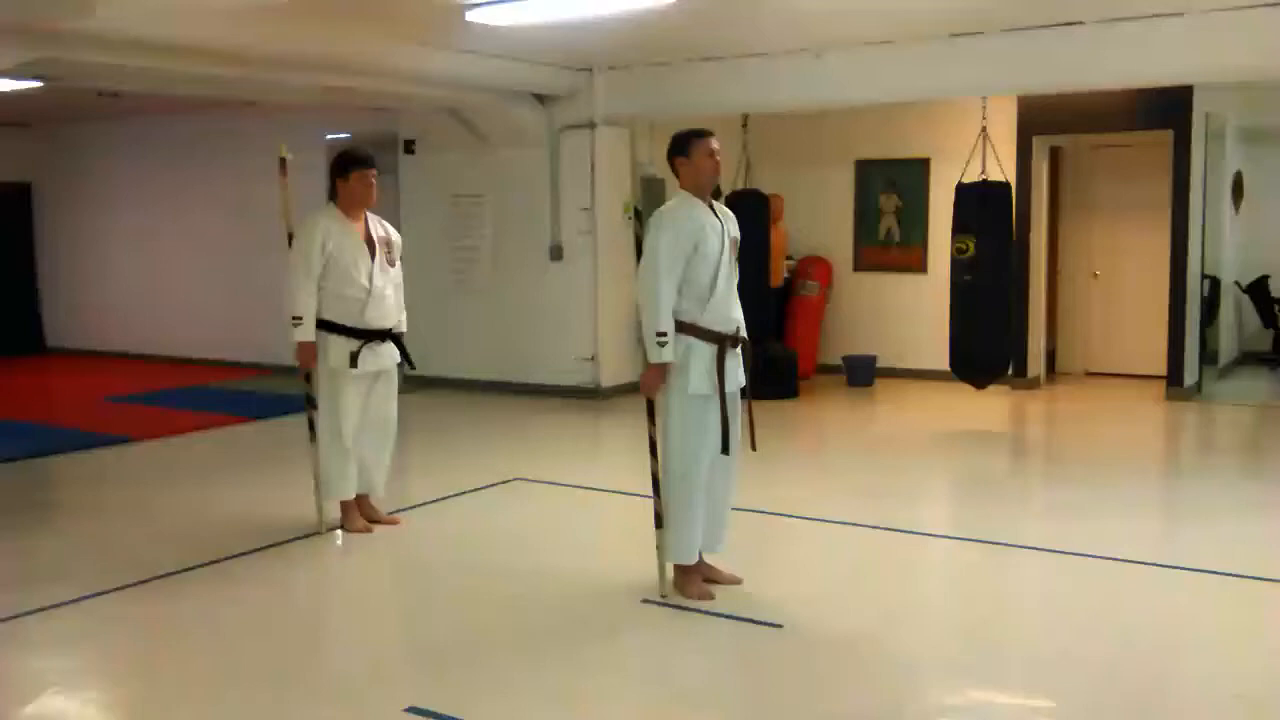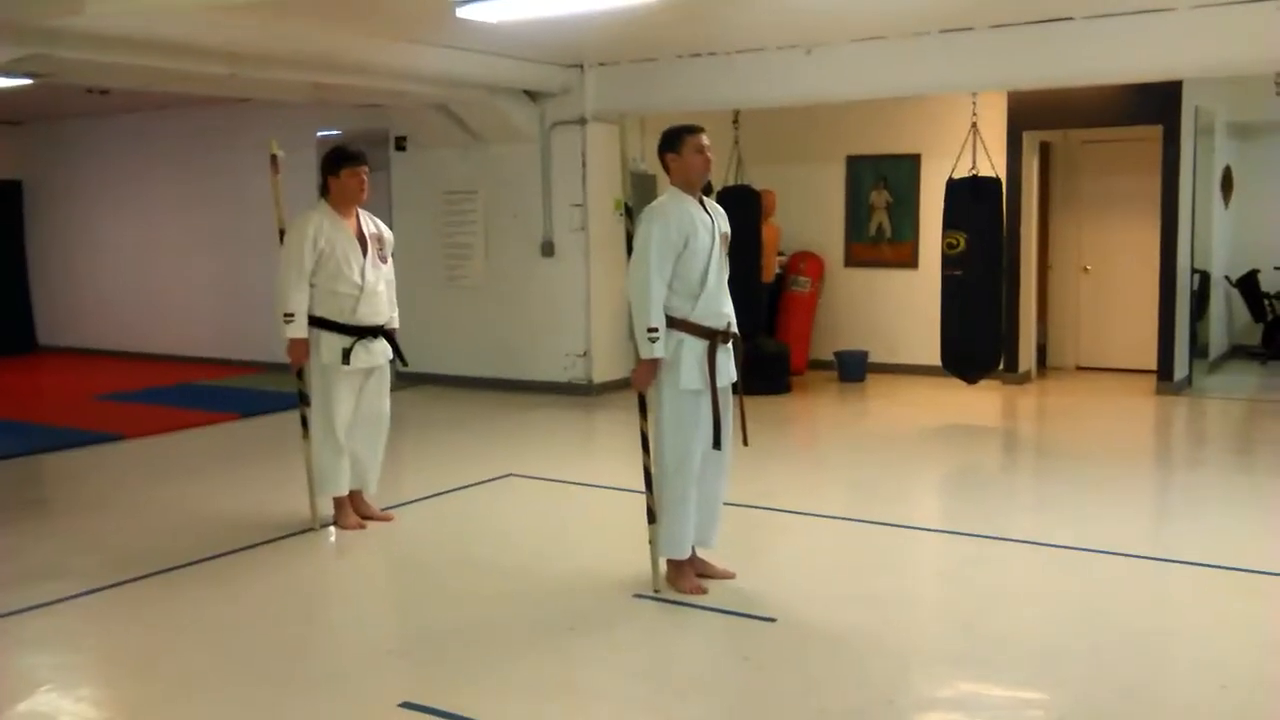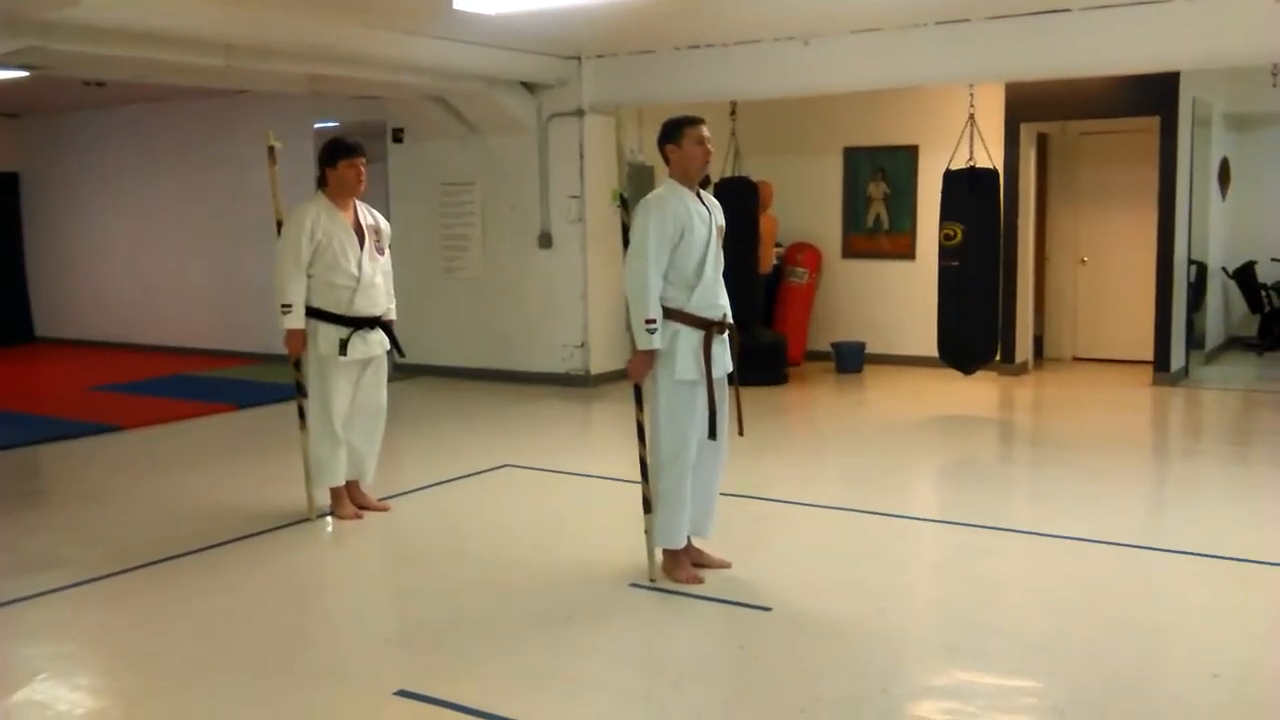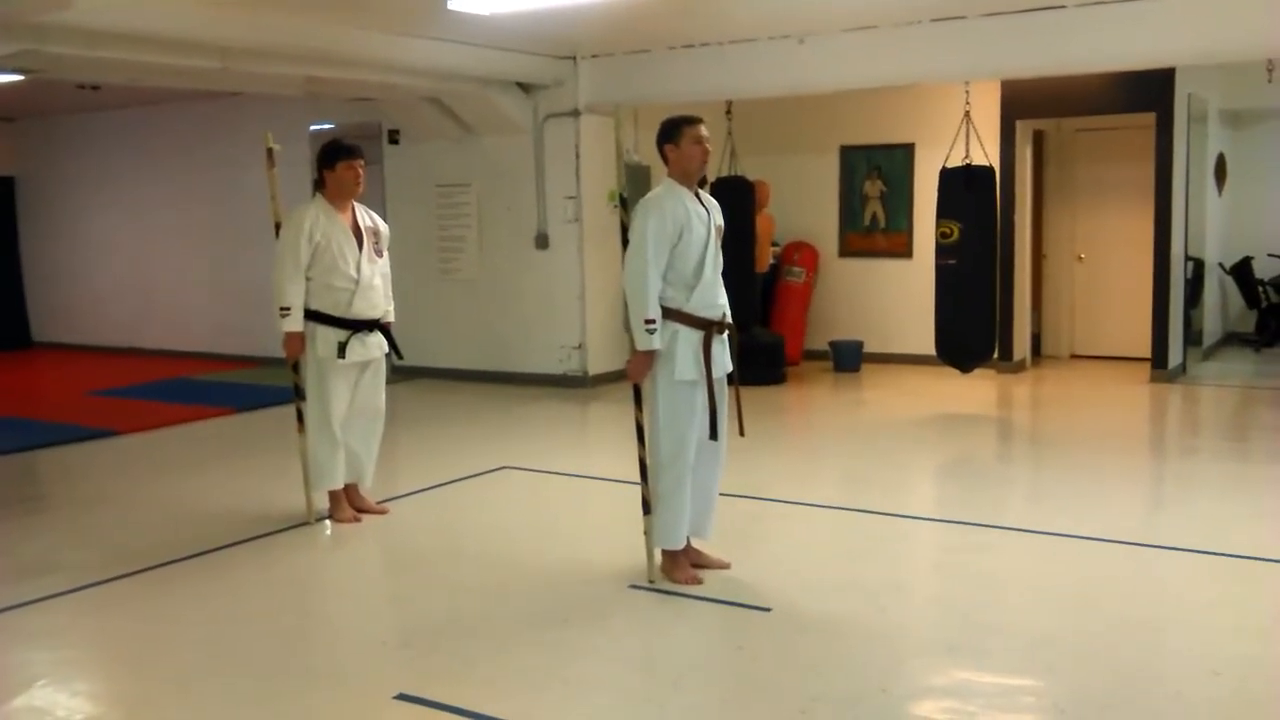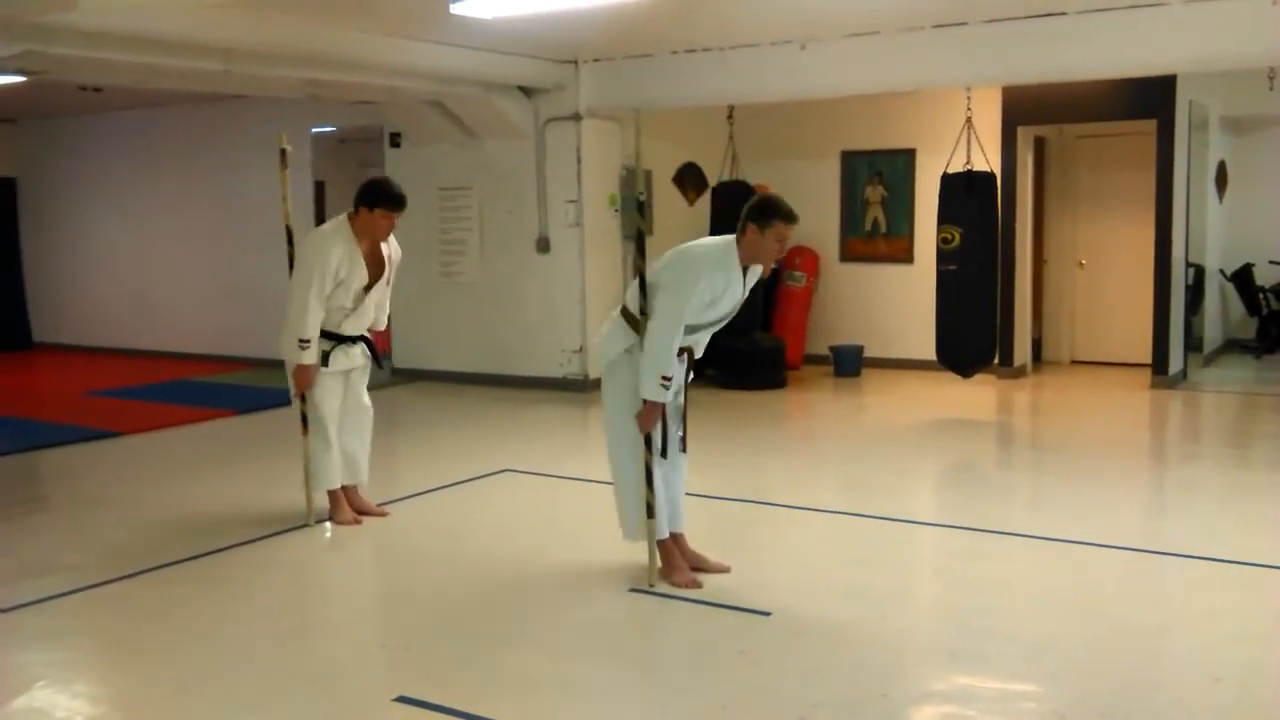
dt=1s
person 1, frame 1
left shoulder: (726, 218)
right shoulder: (672, 219)
right elbow: (655, 291)
left wrist: (738, 343)
right wrist: (657, 360)
left hip: (724, 355)
right hip: (689, 356)
left knee: (719, 458)
right knee: (688, 461)
left ankle: (701, 557)
right ankle: (683, 566)
person 1, frame 2
left shoulder: (716, 214)
right shoulder: (662, 215)
right elbow: (646, 287)
left wrist: (729, 338)
right wrist: (648, 356)
left hip: (714, 350)
right hip: (681, 351)
left knee: (711, 455)
right knee: (680, 457)
left ankle: (693, 552)
right ankle: (676, 561)
person 1, frame 3
left shoulder: (712, 206)
right shoulder: (659, 207)
right elbow: (643, 279)
left wrist: (724, 330)
right wrist: (645, 347)
left hip: (710, 342)
right hip: (677, 342)
left knee: (708, 445)
right knee: (676, 448)
left ankle: (688, 541)
right ankle: (672, 551)
person 1, frame 4
left shoulder: (711, 206)
right shoulder: (658, 207)
right elbow: (641, 280)
right wrist: (644, 348)
left hip: (710, 341)
right hip: (676, 343)
left knee: (707, 446)
right knee: (675, 448)
left ankle: (687, 542)
right ankle: (671, 552)
person 1, frame 5
left shoulder: (752, 268)
right shoulder: (700, 264)
right elbow: (662, 333)
left wrist: (685, 364)
right wrist: (653, 399)
left hip: (671, 351)
right hip: (632, 347)
left knee: (670, 447)
right knee: (639, 448)
left ankle: (679, 545)
right ankle: (668, 555)
person 2, frame 1
left shoulder: (386, 233)
right shoulder: (319, 229)
right elbow: (303, 286)
left wrist: (399, 333)
right wrist: (304, 339)
left hip: (381, 346)
right hip: (340, 345)
left knee: (379, 424)
right knee: (340, 426)
left ankle: (366, 500)
right ankle: (347, 507)
person 2, frame 2
left shoulder: (378, 229)
right shoulder: (311, 226)
right elbow: (294, 283)
left wrist: (391, 328)
right wrist: (297, 335)
left hip: (374, 342)
right hip: (333, 342)
left knee: (372, 421)
right knee: (333, 422)
left ankle: (360, 497)
right ankle: (341, 504)
person 2, frame 3
left shoulder: (375, 221)
right shoulder: (308, 218)
right elbow: (291, 274)
left wrist: (388, 318)
right wrist: (294, 326)
left hip: (370, 333)
right hip: (329, 333)
left knee: (368, 411)
right knee: (330, 412)
left ankle: (356, 486)
right ankle: (337, 494)
person 2, frame 4
left shoulder: (373, 222)
right shoulder: (306, 220)
right elbow: (290, 277)
left wrist: (387, 320)
right wrist: (292, 329)
left hip: (369, 335)
right hip: (328, 335)
left knee: (367, 413)
right knee: (328, 415)
left ankle: (355, 489)
right ankle: (336, 497)
person 2, frame 5
left shoulder: (388, 247)
right shoulder: (326, 245)
right elbow: (306, 304)
left wrist: (375, 330)
right wrist: (304, 361)
left hip: (354, 344)
right hip: (316, 343)
left knee: (356, 414)
right knee: (322, 418)
left ankle: (353, 492)
right ankle: (336, 499)
